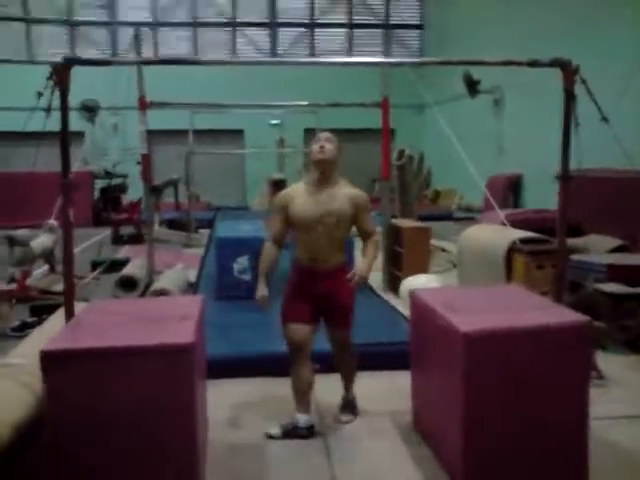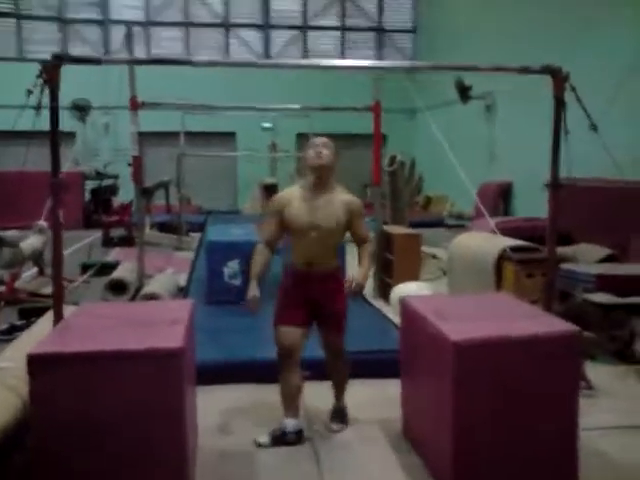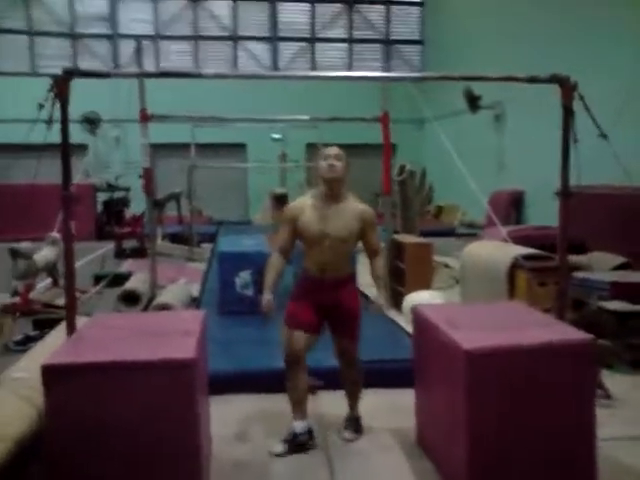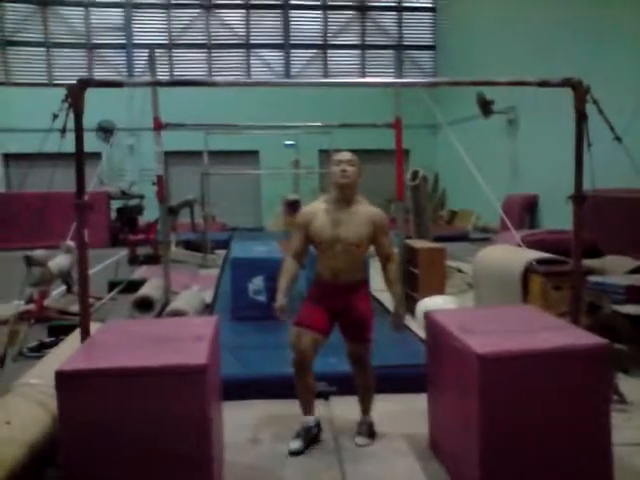
dt=0.1s
person 1, frame 1
left shoulder: (354, 197)
right shoulder: (288, 197)
left elbow: (370, 236)
right elbow: (274, 242)
left wrist: (366, 264)
right wrist: (262, 280)
left hip: (337, 278)
right hip: (301, 278)
left knee: (341, 346)
right knee: (298, 348)
left ankle: (348, 396)
right ankle: (303, 420)
person 1, frame 2
left shoulder: (349, 203)
right shoulder: (284, 200)
left elbow: (364, 242)
right elbow: (266, 243)
left wrist: (363, 272)
right wrist: (253, 283)
left hip: (331, 283)
right hip: (296, 281)
left knee: (334, 350)
right knee: (287, 351)
left ankle: (339, 406)
right ankle: (291, 426)
person 1, frame 3
left shoulder: (362, 212)
right shoulder: (296, 209)
left elbow: (375, 253)
right elbow: (280, 252)
left wrist: (380, 290)
right wrist: (268, 290)
left hip: (344, 289)
right hip: (308, 286)
left knee: (348, 357)
right knee: (293, 355)
left ankle: (353, 415)
right ankle: (301, 429)
person 1, frame 4
left shoulder: (374, 217)
right shoulder: (309, 214)
left elbow: (388, 260)
right elbow: (294, 257)
left wrist: (398, 303)
right wrist: (281, 293)
left hip: (356, 293)
right hip: (320, 291)
left knee: (360, 360)
right knee: (300, 356)
left ankle: (365, 420)
right ankle: (310, 423)
